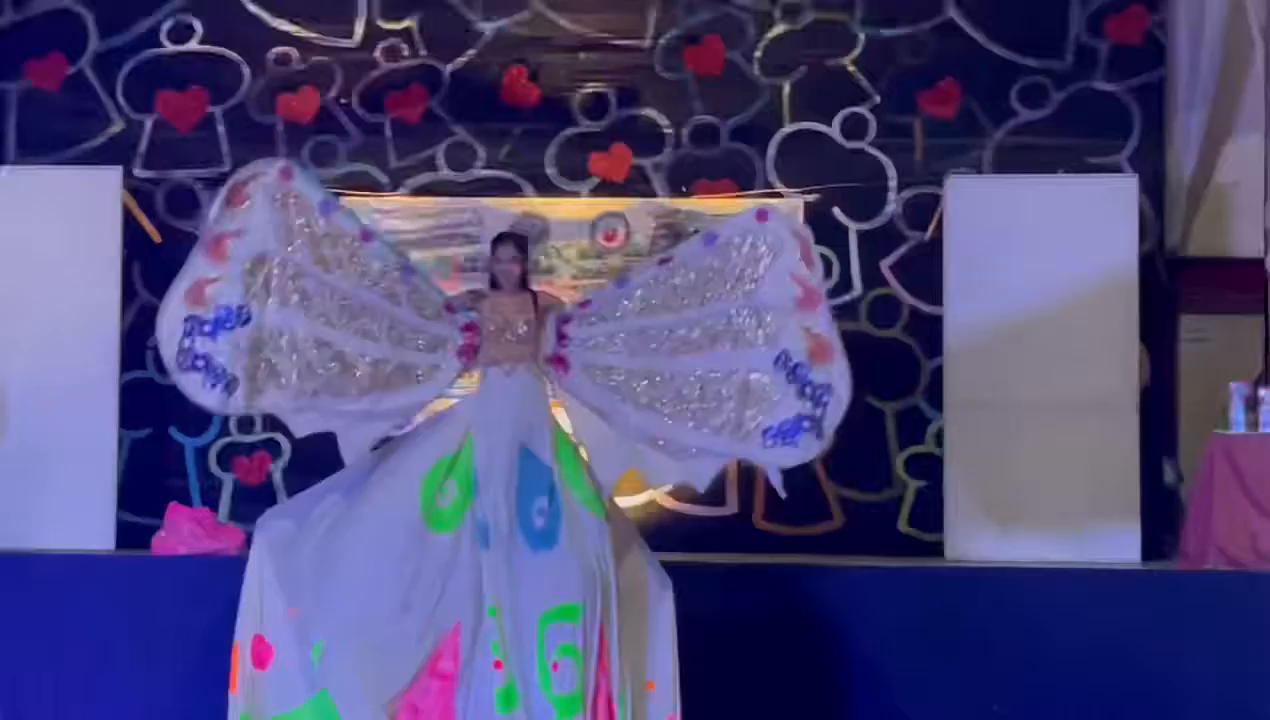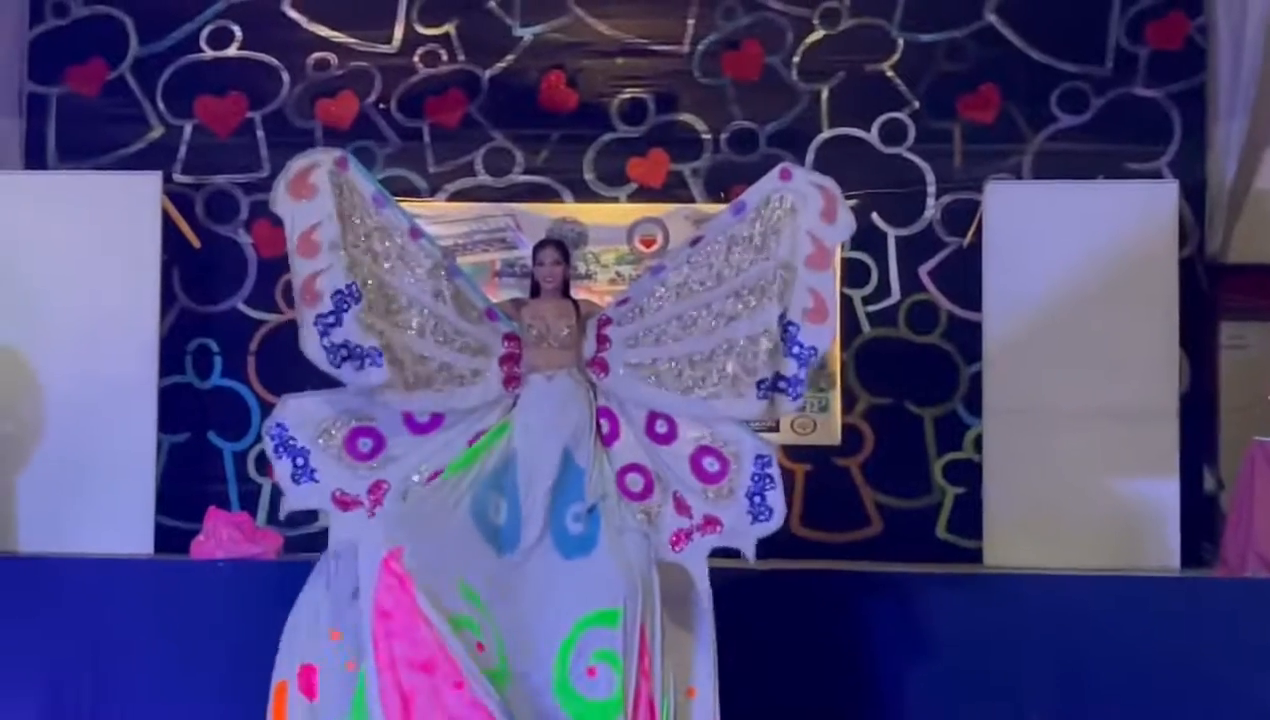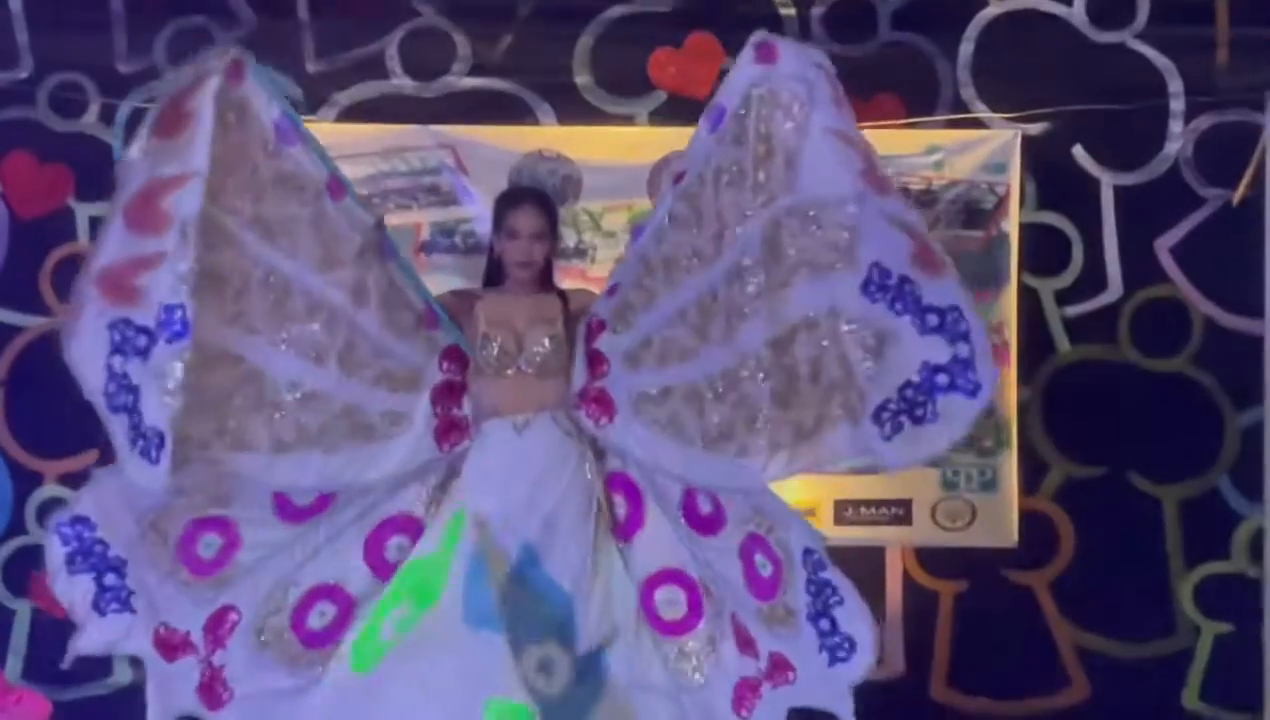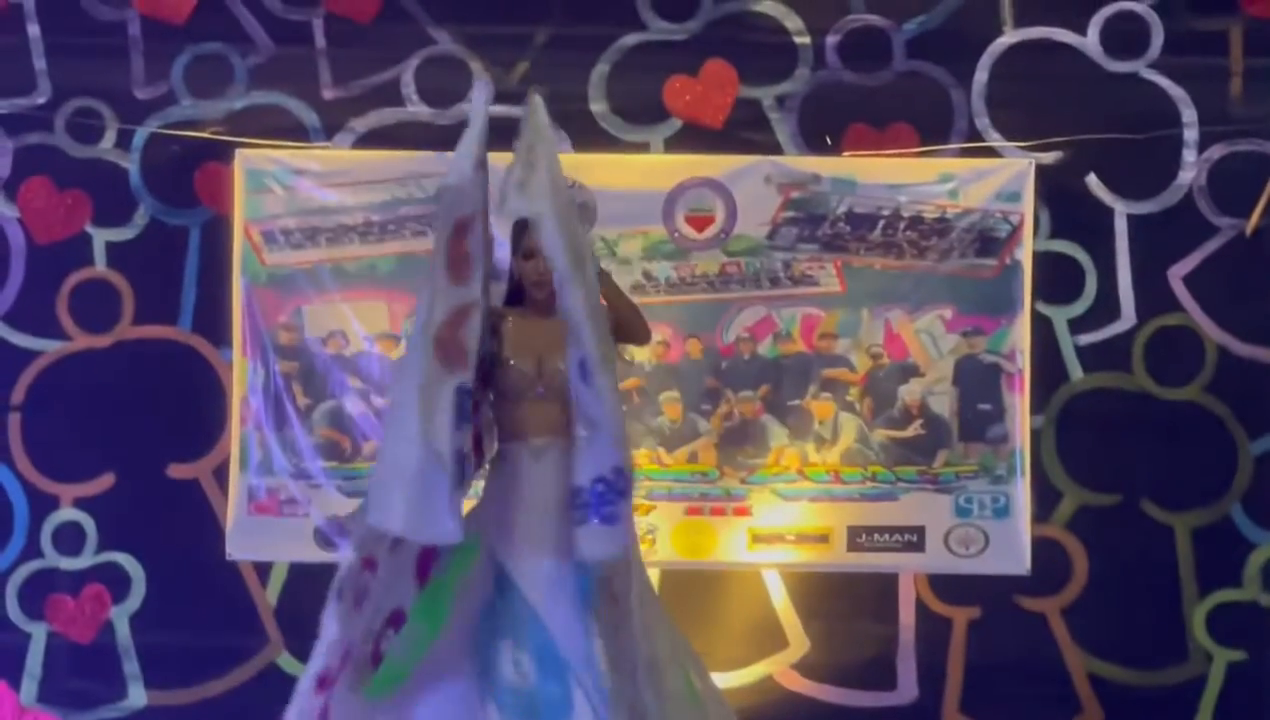
dt=1s
person 1, frame 1
left shoulder: (548, 307)
right shoulder: (469, 305)
left elbow: (627, 308)
right elbow: (404, 297)
left hip: (534, 421)
right hip: (482, 419)
left knee: (539, 543)
right knee: (478, 537)
person 1, frame 2
left shoulder: (590, 313)
right shoulder: (513, 312)
left elbow: (660, 303)
right elbow: (453, 303)
left hip: (579, 422)
right hip: (526, 422)
left knee: (583, 545)
right knee: (508, 528)
person 1, frame 3
left shoulder: (584, 309)
right shoulder: (460, 308)
left elbow: (673, 275)
right elbow: (359, 286)
left hip: (566, 483)
right hip: (486, 483)
right knee: (466, 636)
person 1, frame 4
right shoulder: (496, 327)
left elbow: (638, 330)
left hip: (574, 506)
right hip: (514, 498)
left knee: (583, 635)
right knee: (502, 640)
